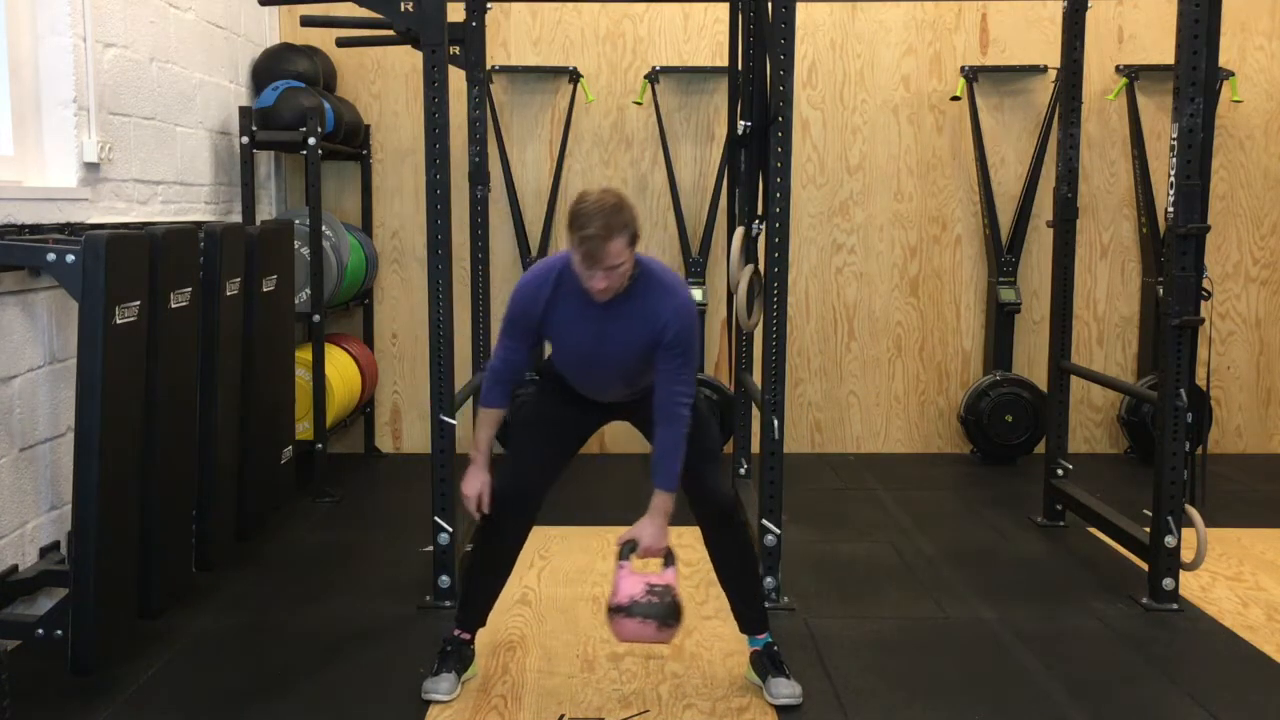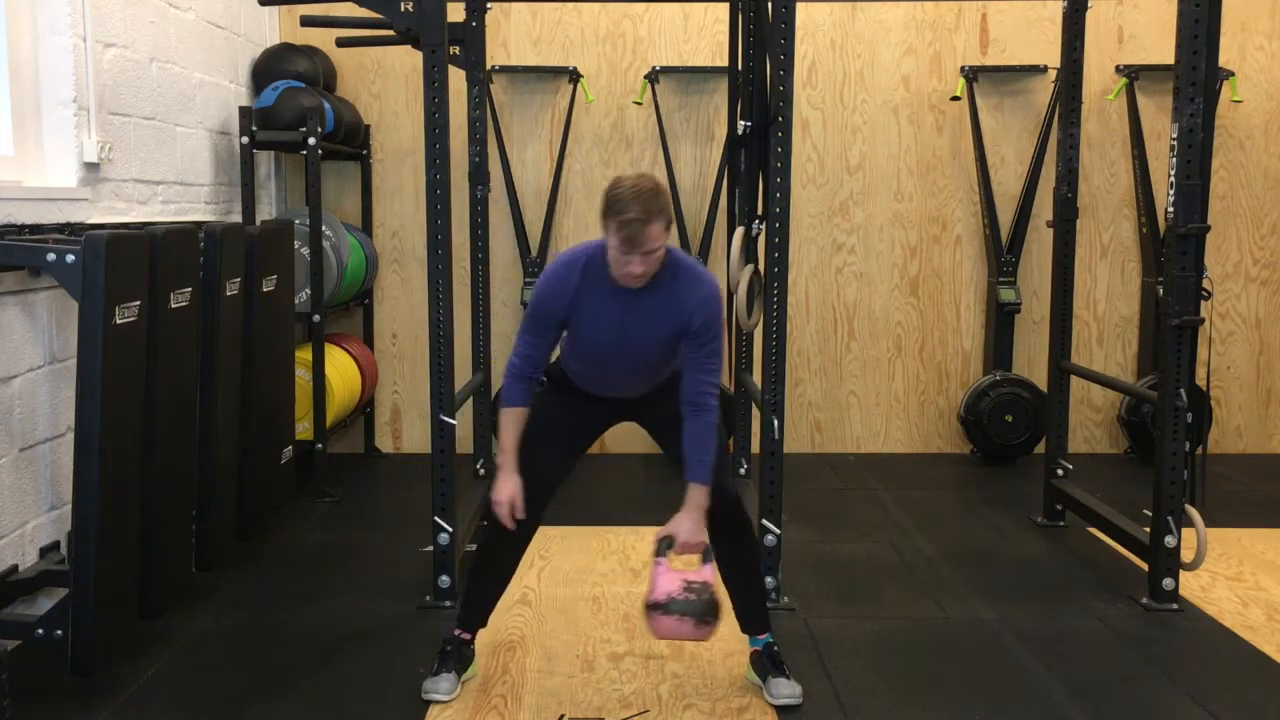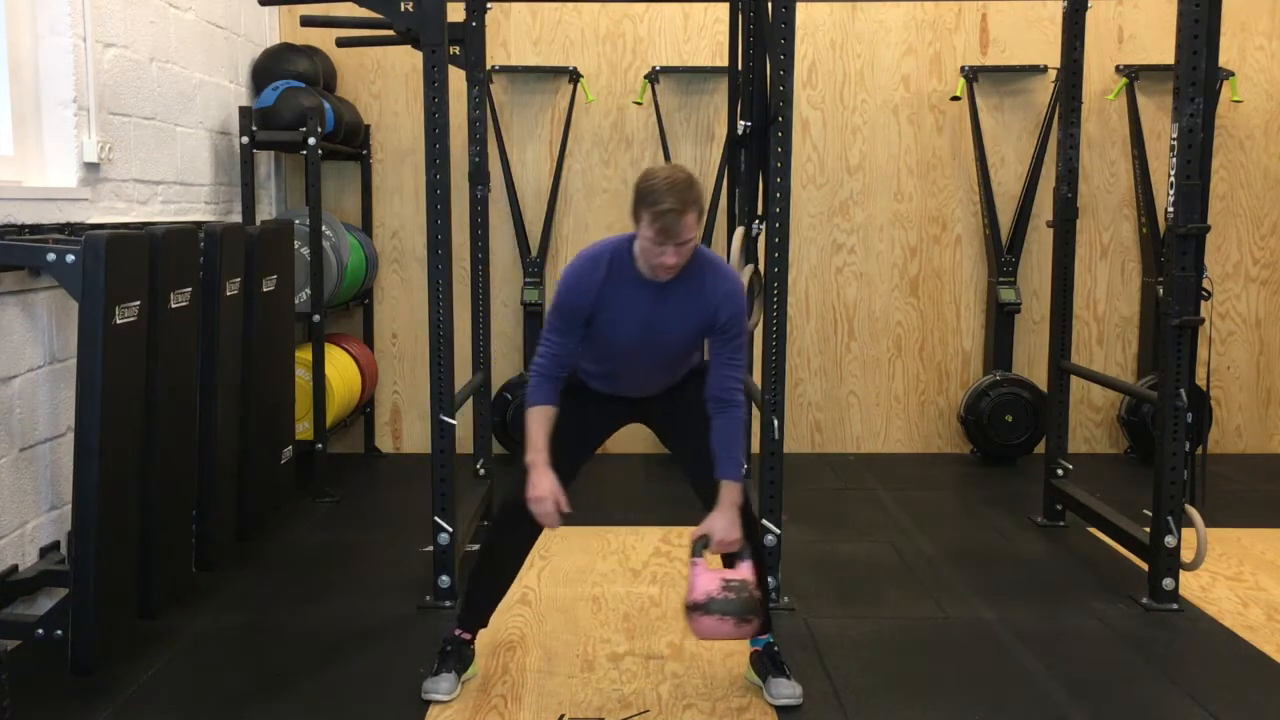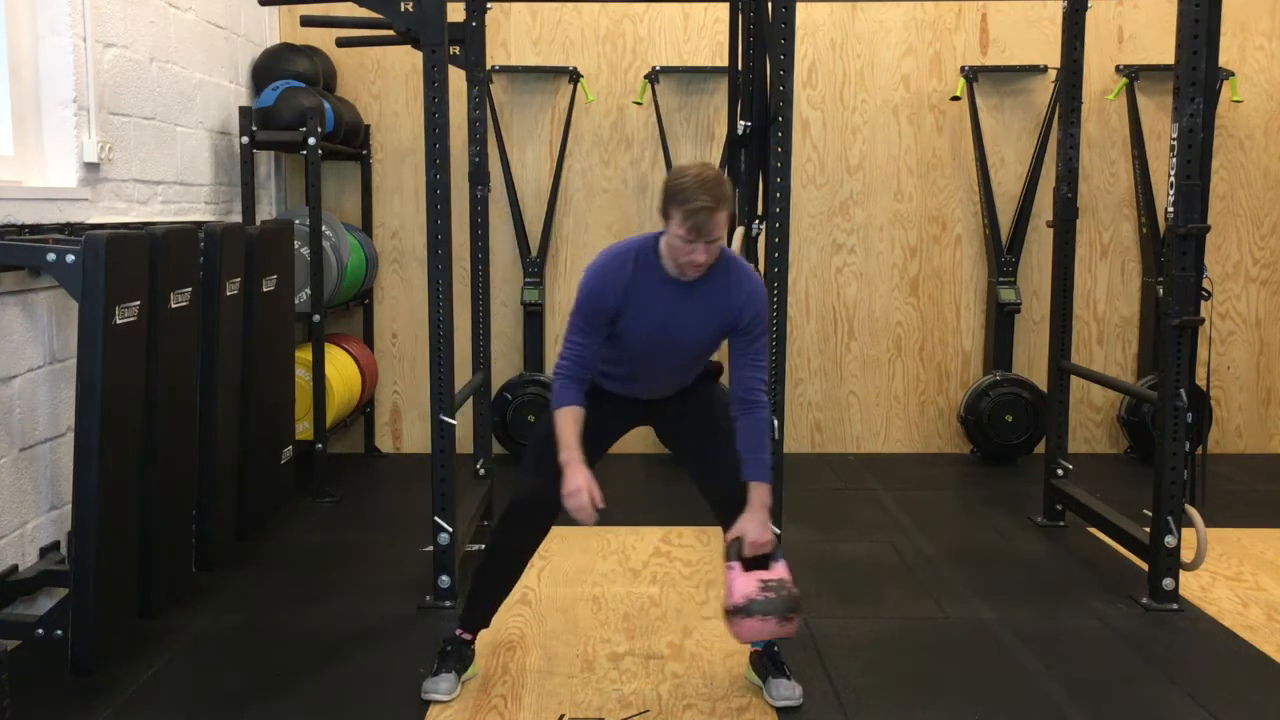
dt=0.1s
person 1, frame 1
left shoulder: (671, 299)
right shoulder: (540, 286)
left elbow: (675, 409)
right elbow: (501, 375)
left wrist: (659, 514)
right wrist: (478, 463)
left hip: (657, 392)
right hip: (569, 394)
left knee: (718, 502)
right knee: (508, 497)
left ankle: (762, 647)
right ankle: (461, 641)
person 1, frame 2
left shoulder: (697, 292)
right shoulder: (565, 275)
left elbow: (701, 403)
right elbow: (523, 371)
left wrist: (695, 508)
right wrist: (507, 467)
left hip: (667, 390)
right hip: (579, 390)
left knee: (725, 505)
right knee: (514, 505)
left ankle: (762, 646)
right ankle: (461, 641)
person 1, frame 3
left shoulder: (722, 288)
right shoulder: (590, 271)
left elbow: (728, 401)
right elbow: (547, 370)
left wrist: (727, 504)
right wrist: (539, 465)
left hip: (676, 392)
right hip: (590, 392)
left knee: (733, 505)
right knee: (522, 505)
left ankle: (763, 648)
right ankle: (461, 641)
person 1, frame 4
left shoulder: (743, 289)
right shoulder: (614, 270)
left elbow: (750, 401)
right elbow: (570, 373)
left wrist: (759, 505)
right wrist: (572, 465)
left hip: (686, 394)
right hip: (603, 391)
left knee: (739, 505)
right knee: (531, 505)
left ankle: (762, 648)
right ankle: (463, 640)
